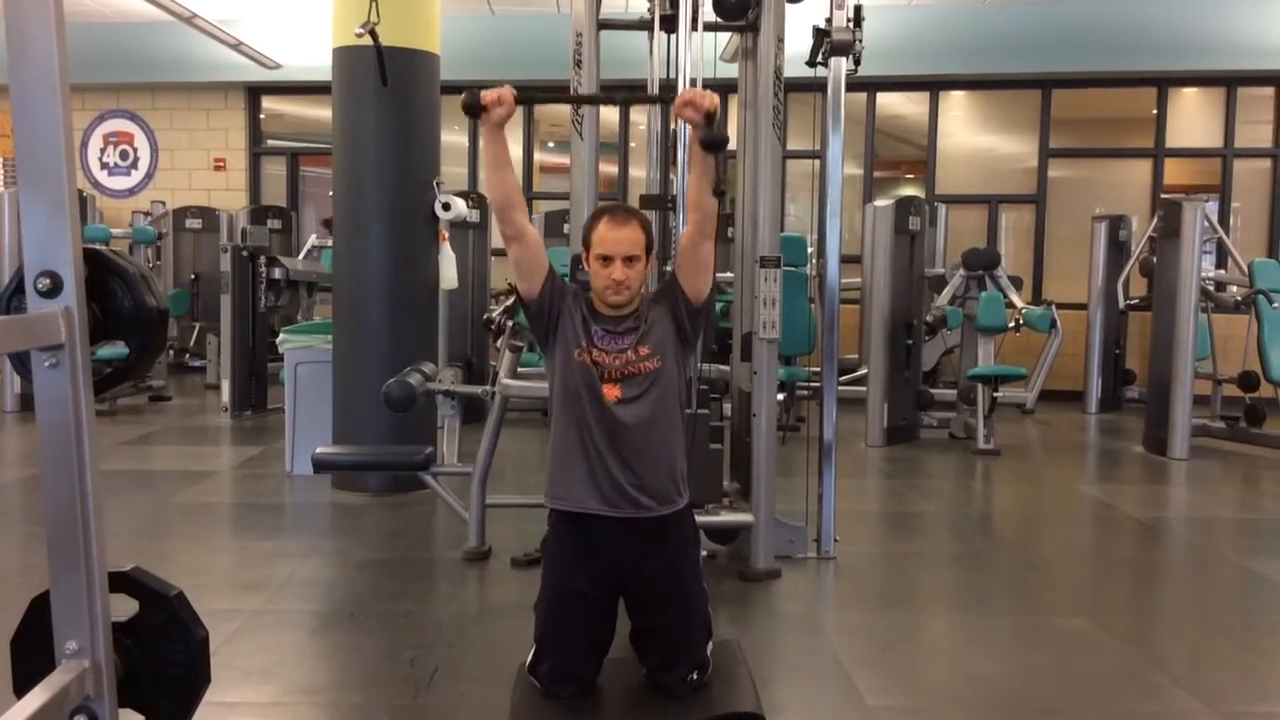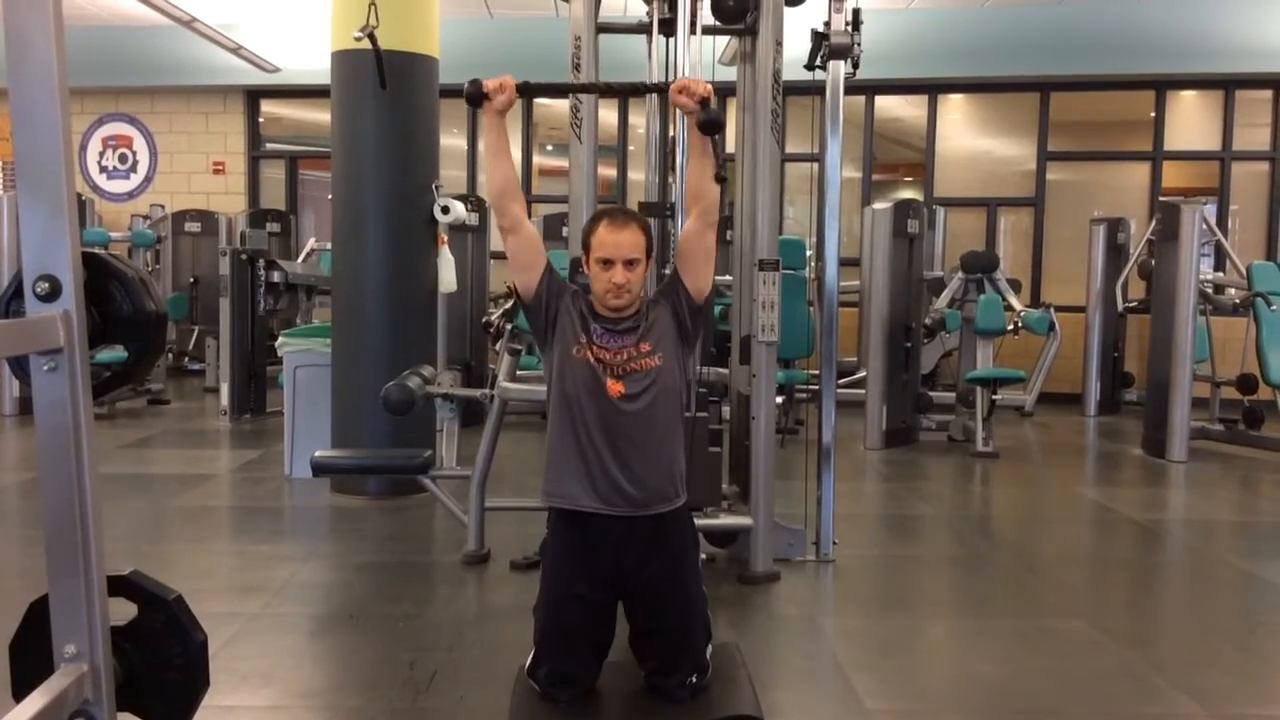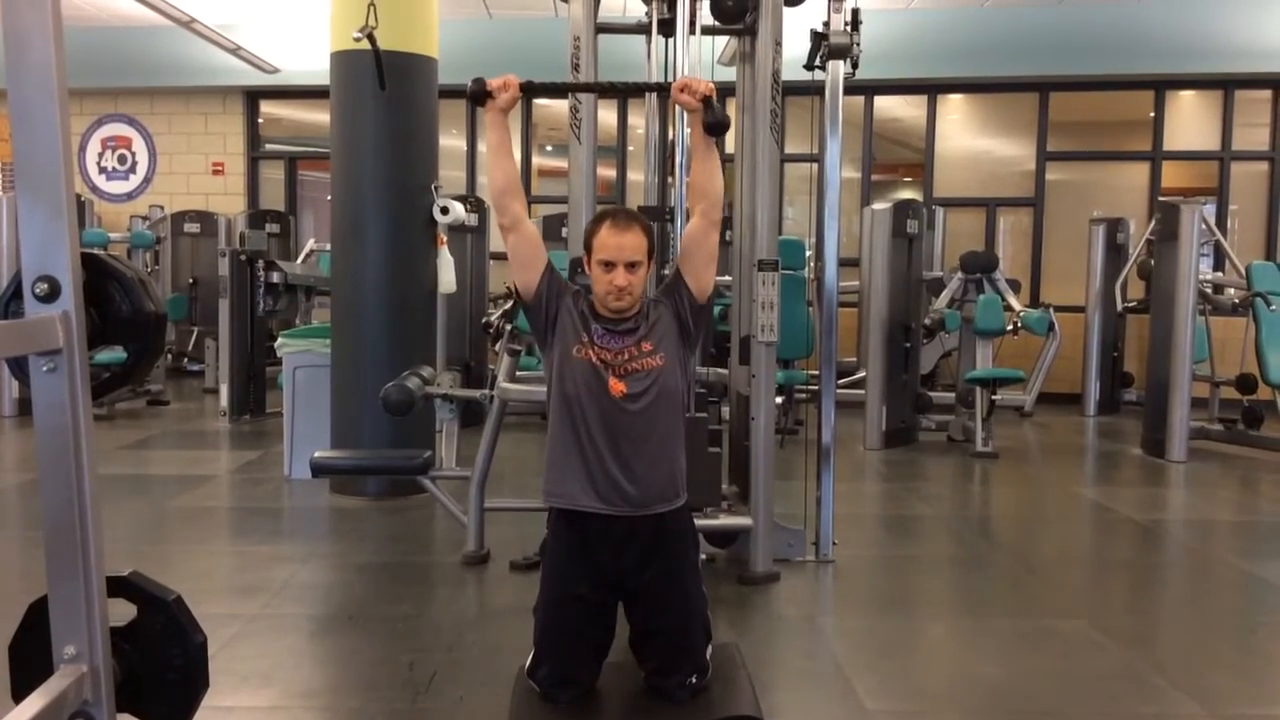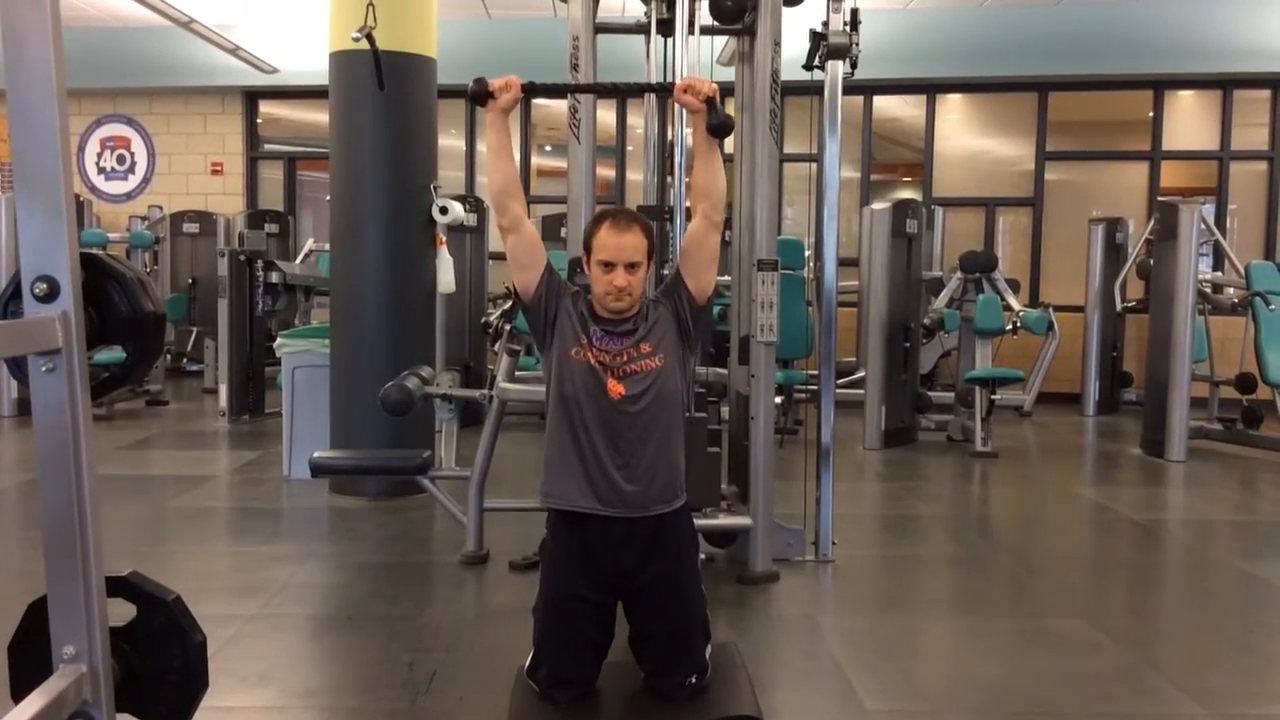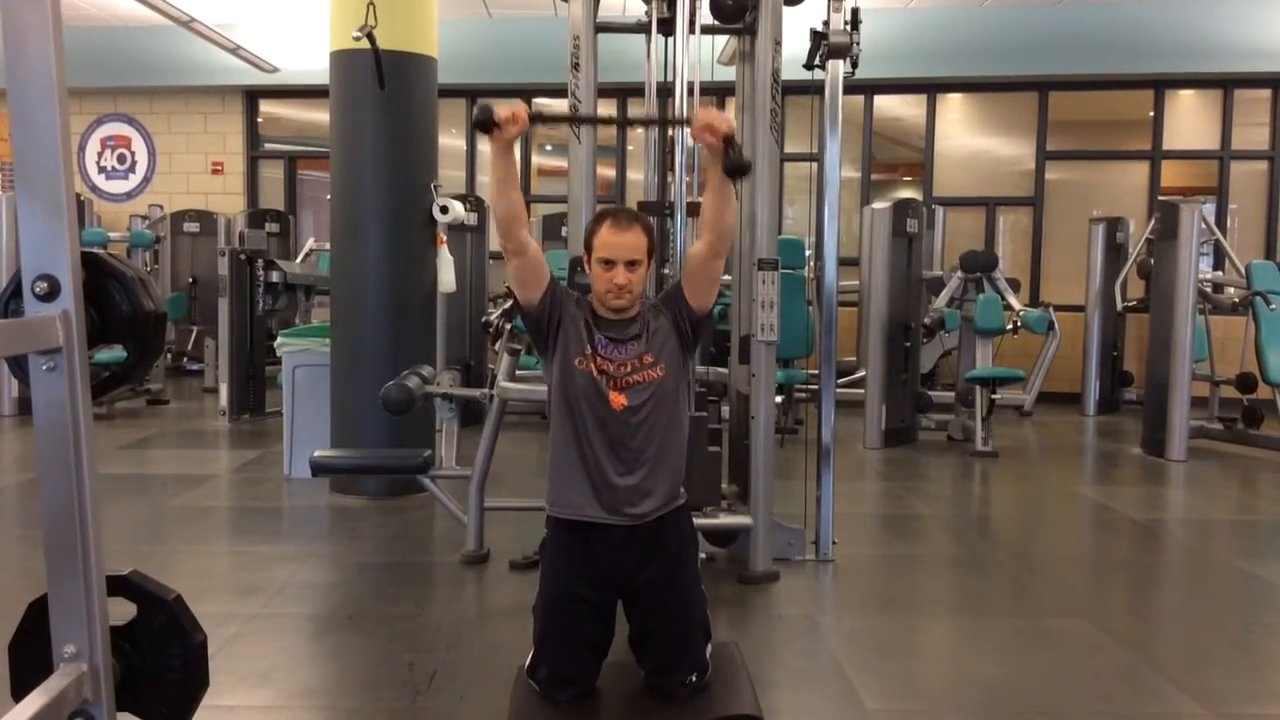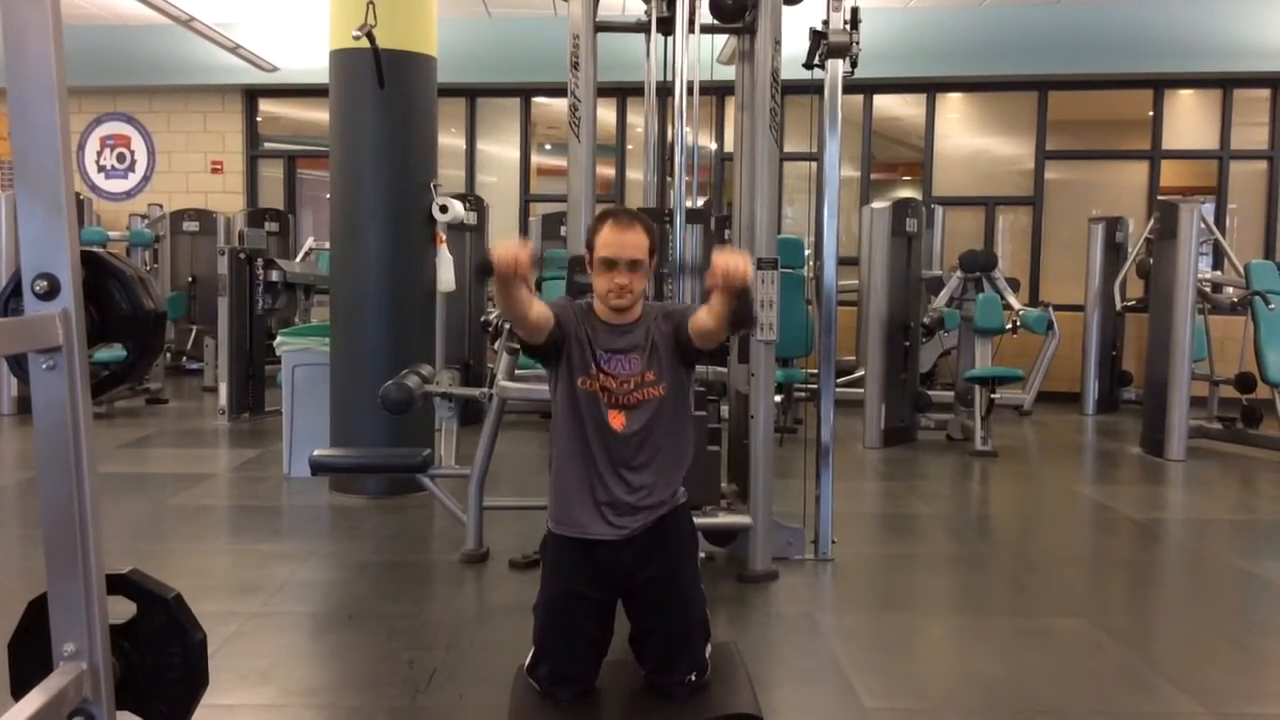
dt=0.3s
person 1, frame 1
left shoulder: (673, 316)
right shoulder: (559, 314)
left elbow: (702, 225)
right elbow: (513, 224)
left wrist: (702, 133)
right wrist: (493, 129)
left hip: (663, 523)
right hip: (577, 524)
left knee: (681, 676)
right knee: (561, 678)
left ankle: (651, 639)
right ankle: (588, 641)
person 1, frame 2
left shoulder: (673, 317)
right shoulder: (558, 314)
left elbow: (702, 216)
right elbow: (511, 217)
left wrist: (697, 121)
right wrist: (494, 118)
left hip: (661, 524)
right hip: (577, 525)
left knee: (682, 681)
right knee: (559, 684)
left ankle: (650, 643)
right ankle: (595, 639)
person 1, frame 3
left shoulder: (675, 317)
right shoulder: (559, 315)
left elbow: (706, 216)
right elbow: (511, 215)
left wrist: (698, 119)
right wrist: (497, 116)
left hip: (661, 524)
right hip: (577, 525)
left knee: (681, 681)
right knee: (559, 683)
left ankle: (654, 649)
right ankle: (588, 644)
person 1, frame 4
left shoulder: (675, 318)
right shoulder: (557, 316)
left elbow: (709, 217)
right elbow: (510, 217)
left wrist: (700, 121)
right wrist: (497, 117)
left hip: (661, 525)
right hip: (576, 527)
left knee: (680, 682)
right knee: (560, 685)
left ankle: (650, 642)
right ankle: (591, 643)
person 1, frame 5
left shoulder: (673, 323)
right shoulder: (560, 321)
left elbow: (714, 244)
right elbow: (514, 241)
left wrist: (714, 153)
right wrist: (503, 146)
left hip: (661, 527)
right hip: (577, 529)
left knee: (680, 679)
right knee: (560, 682)
left ankle: (650, 641)
right ankle: (589, 639)
person 1, frame 6
left shoulder: (673, 327)
right shoulder: (566, 325)
left elbow: (715, 322)
right elbow: (526, 315)
left wrist: (730, 284)
right wrist: (509, 277)
left hip: (660, 528)
right hip: (576, 531)
left knee: (681, 680)
right knee: (558, 683)
left ankle: (649, 643)
right ankle: (590, 642)
